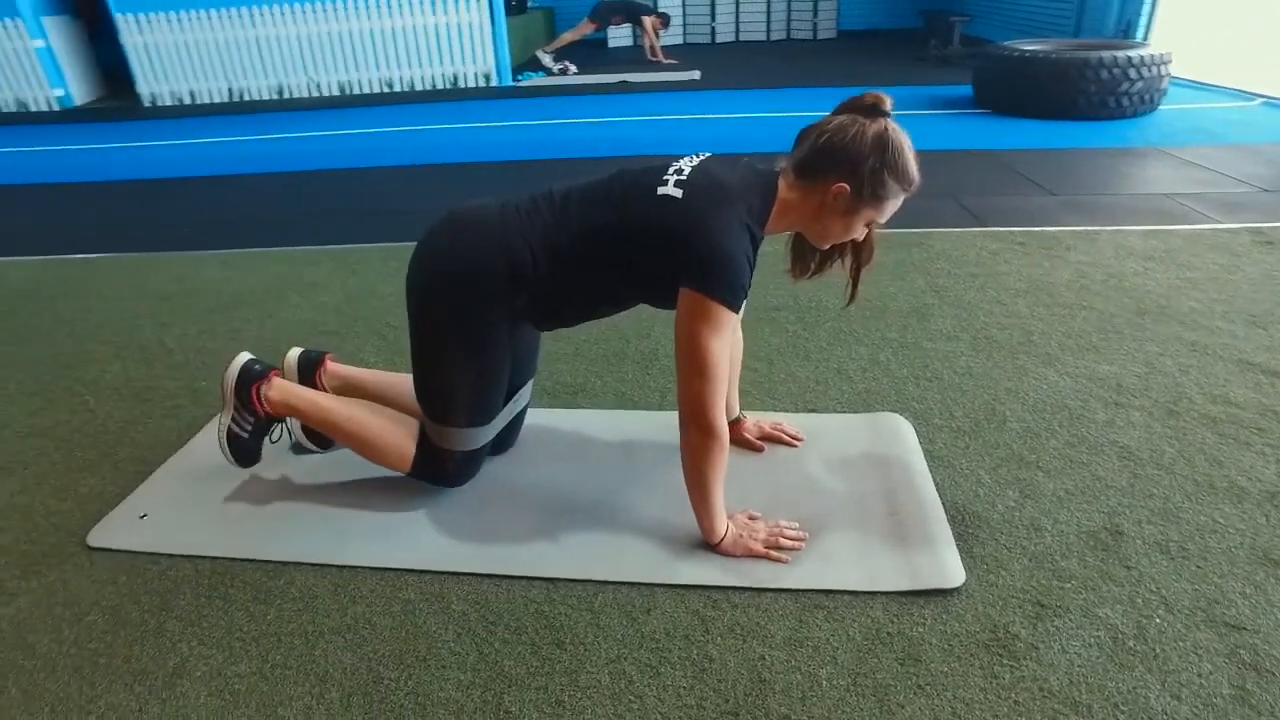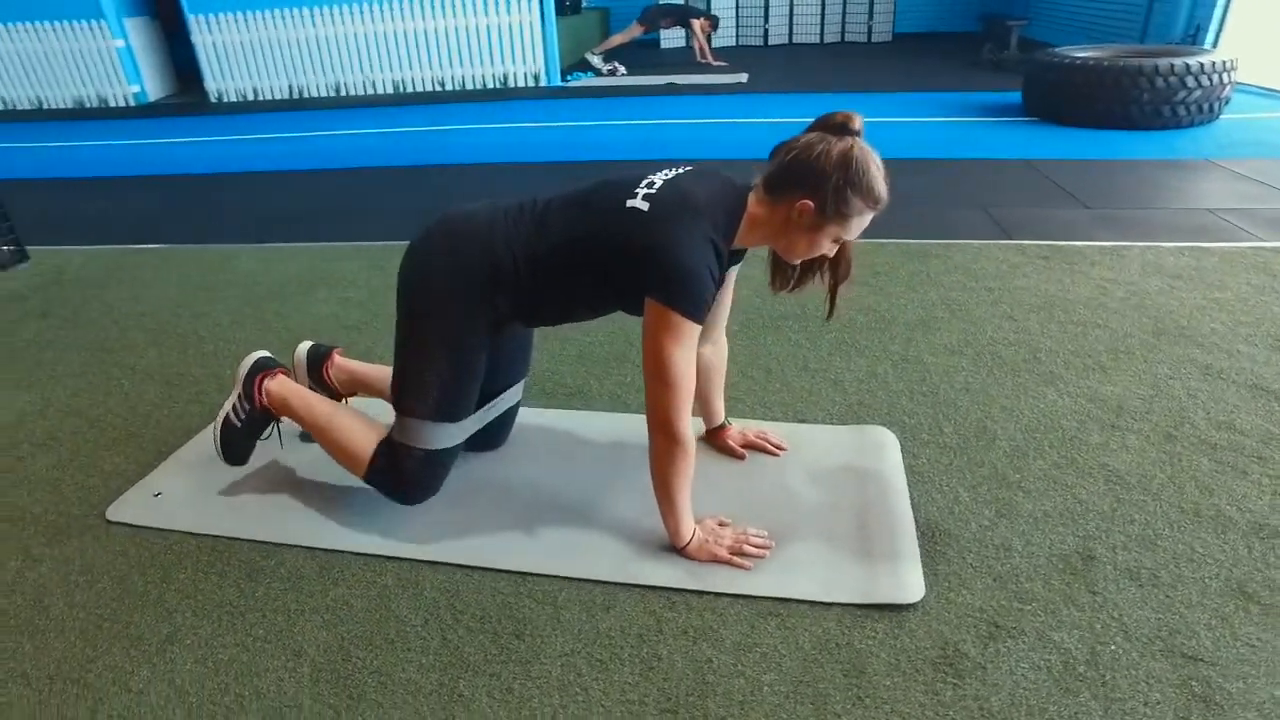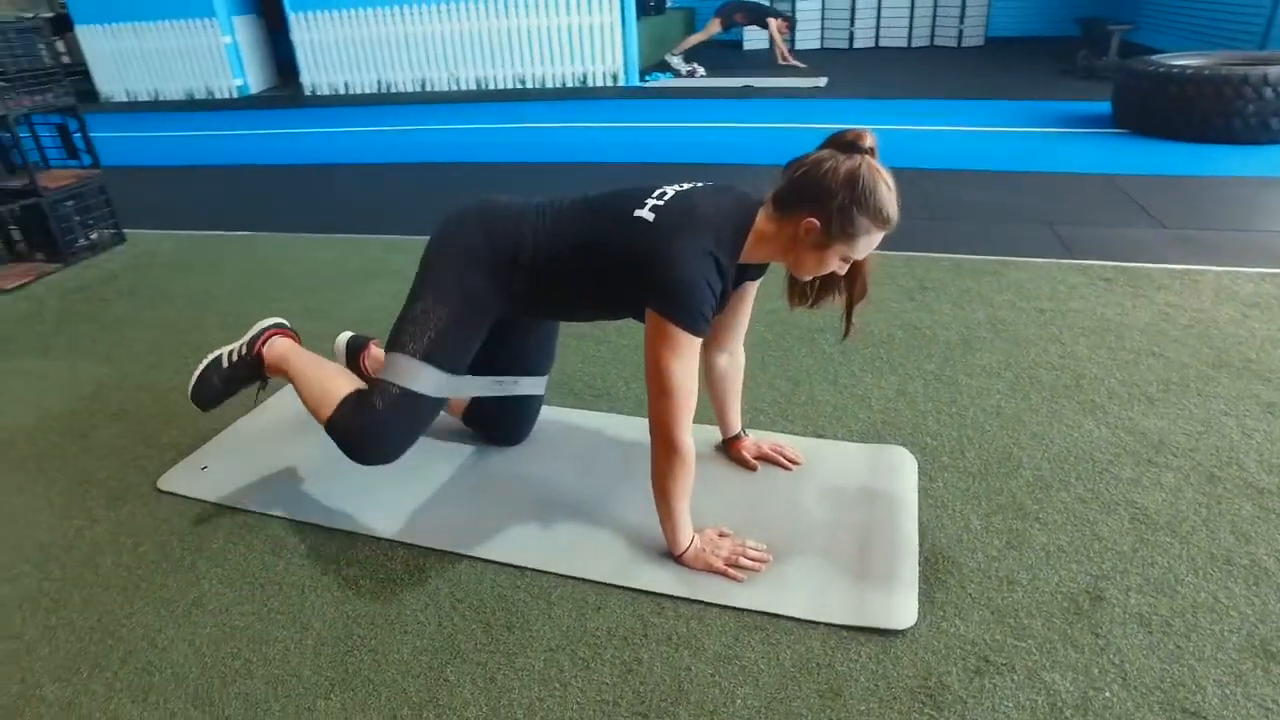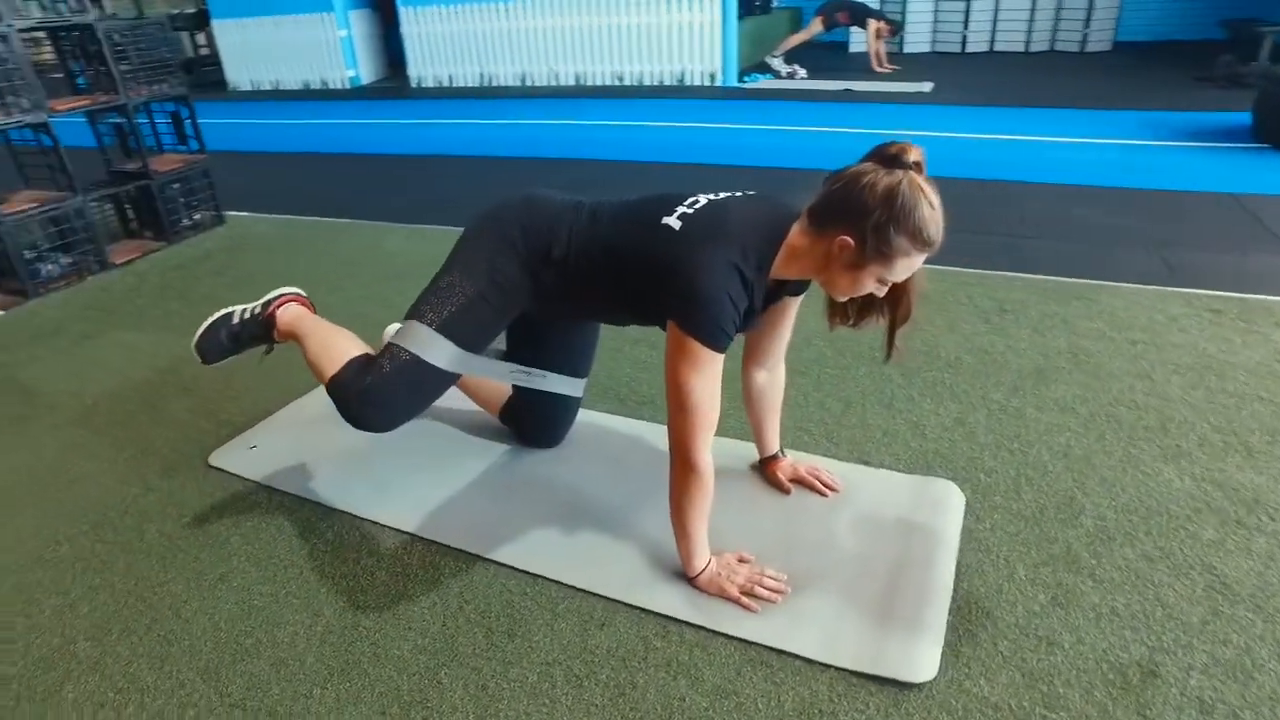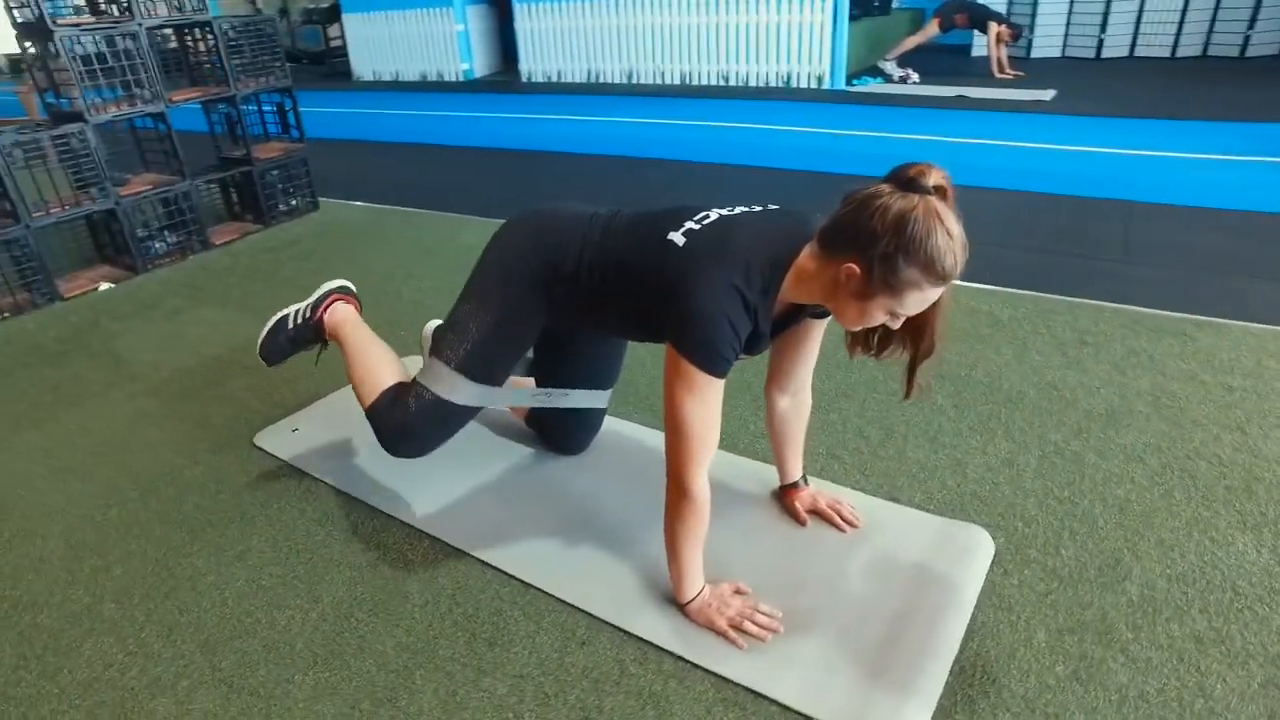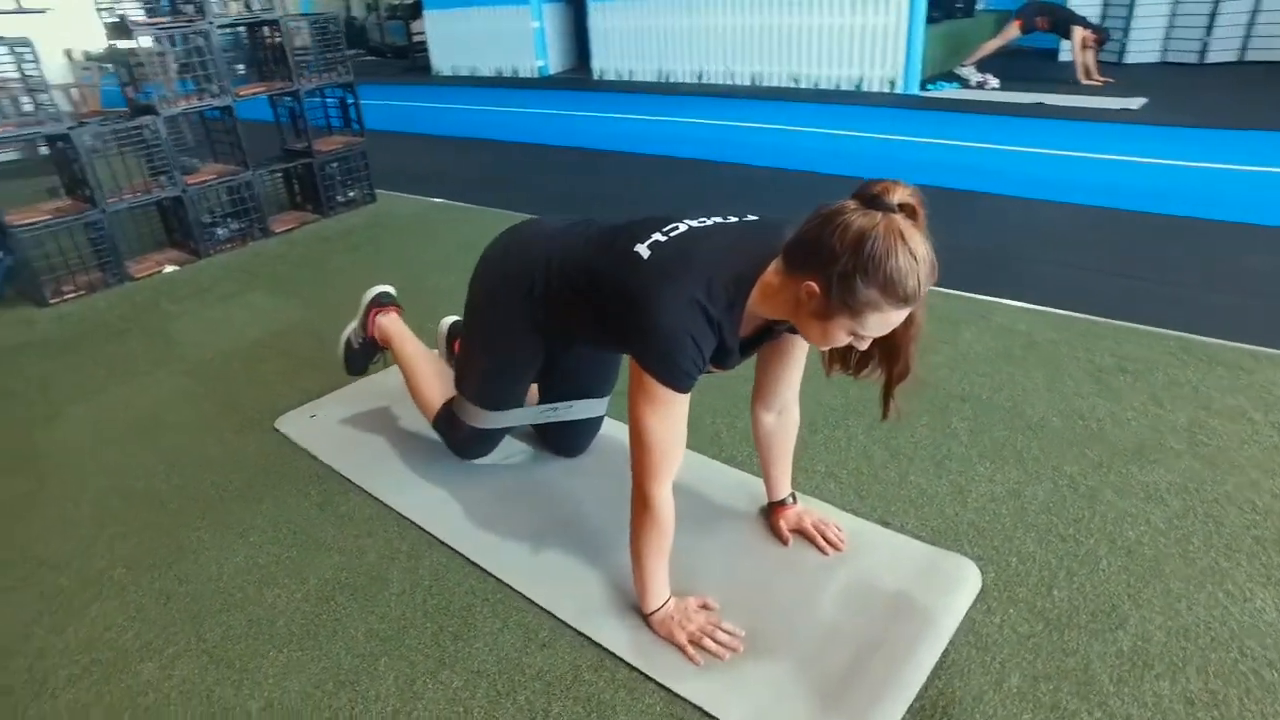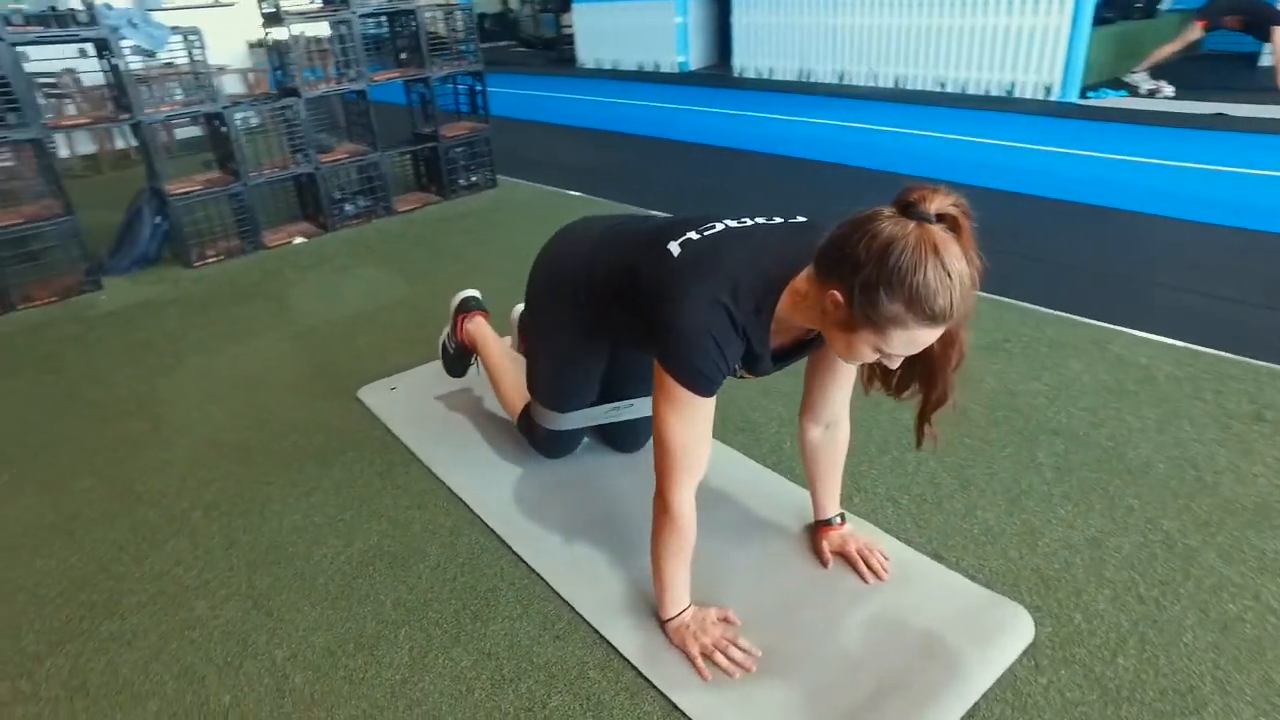
dt=0.4s
person 1, frame 1
left shoulder: (749, 189)
right shoulder: (722, 235)
left elbow: (724, 328)
right elbow: (700, 417)
left wrist: (737, 420)
right wrist: (718, 530)
left hip: (498, 261)
right hip: (469, 276)
left knee: (496, 433)
right knee: (450, 461)
left ankle: (322, 375)
right ankle: (270, 392)
person 1, frame 2
left shoulder: (731, 208)
right shoulder: (685, 247)
left elbow: (708, 337)
right elbow: (668, 424)
left wrist: (719, 424)
right wrist: (685, 534)
left hip: (500, 276)
right hip: (458, 273)
left knee: (486, 433)
right knee: (409, 476)
left ankle: (328, 368)
right ankle: (273, 388)
person 1, frame 3
left shoulder: (750, 231)
right shoulder: (690, 262)
left elbow: (723, 349)
right elbow: (671, 432)
left wrist: (735, 434)
right wrist: (683, 542)
left hip: (527, 276)
right hip: (481, 258)
left knee: (505, 427)
right knee: (373, 436)
left ankle: (367, 354)
right ankle: (272, 349)
person 1, frame 4
left shoulder: (791, 245)
right shoulder: (715, 276)
left elbow: (764, 365)
right elbow: (691, 449)
left wrist: (771, 454)
right wrist: (700, 565)
left hip: (563, 274)
right hip: (516, 252)
left knee: (541, 430)
right knee: (374, 400)
left ankle: (434, 356)
right ankle: (286, 317)
person 1, frame 5
left shoulder: (812, 262)
right shoulder: (718, 298)
left elbow: (788, 390)
right elbow: (688, 474)
left wrist: (792, 483)
right wrist: (692, 594)
left hip: (588, 284)
right hip: (531, 269)
left knee: (566, 438)
right knee: (411, 428)
left ankle: (458, 347)
right ankle: (335, 314)
person 1, frame 6
left shoulder: (792, 270)
right shoulder: (682, 312)
left elbow: (776, 407)
right elbow: (653, 486)
left wrist: (780, 501)
right wrist: (658, 605)
left hip: (581, 290)
right hip: (519, 282)
left knee: (567, 442)
right knee: (472, 437)
left ankle: (466, 342)
right ankle: (384, 321)
person 1, frame 7
left shoulder: (846, 274)
right shoulder: (709, 314)
left elbow: (824, 421)
right elbow: (677, 489)
left wrist: (829, 520)
right wrist: (677, 613)
left hip: (634, 280)
right hip: (573, 283)
left knee: (624, 438)
right knee: (554, 438)
left ankle: (538, 336)
right ankle: (472, 324)
